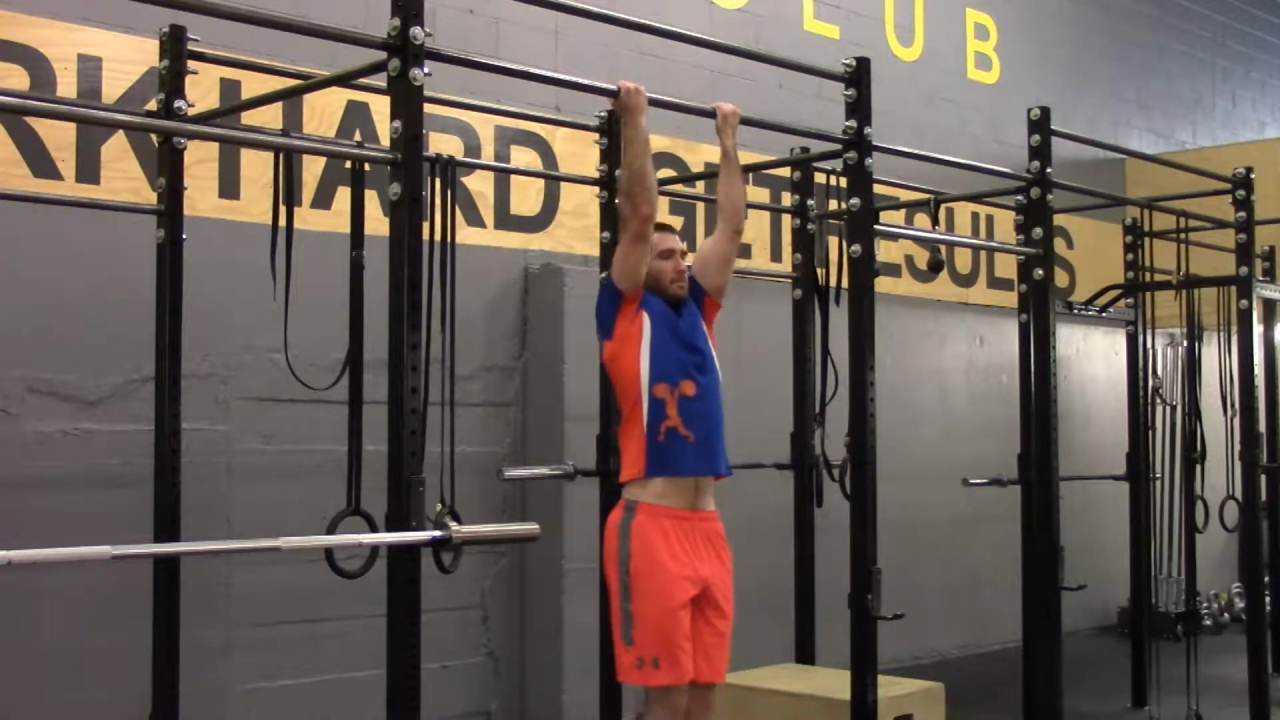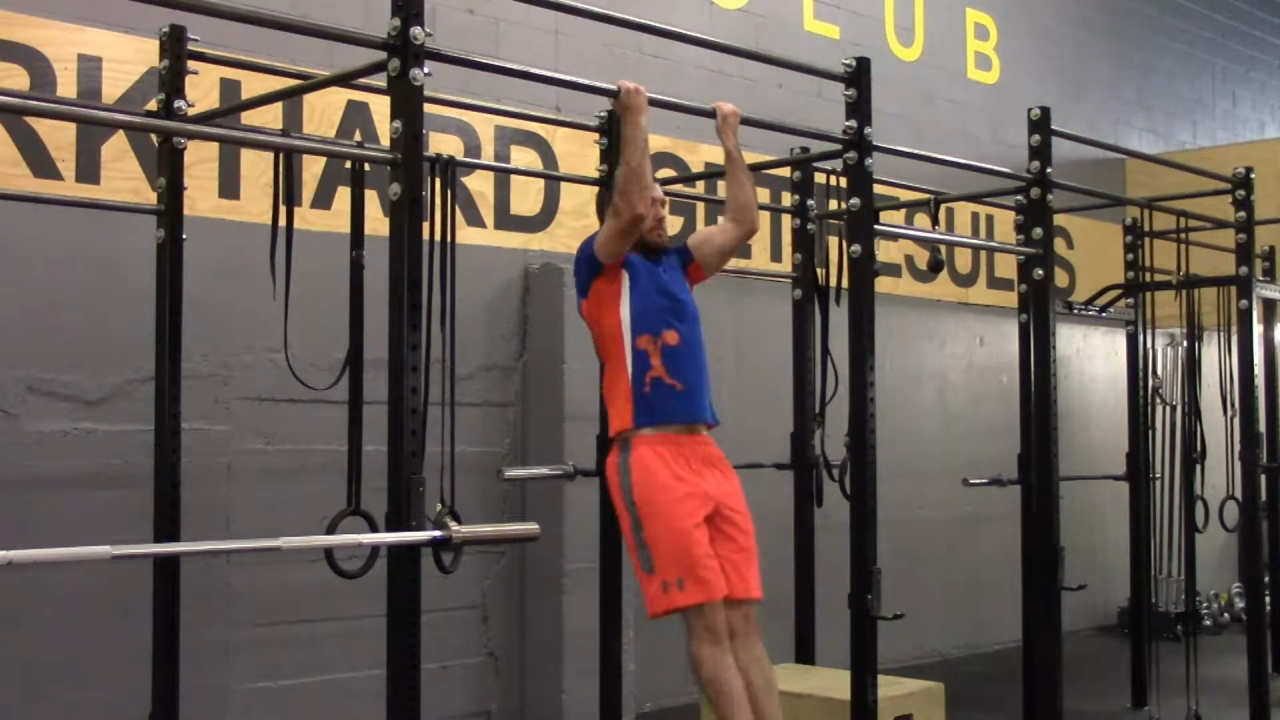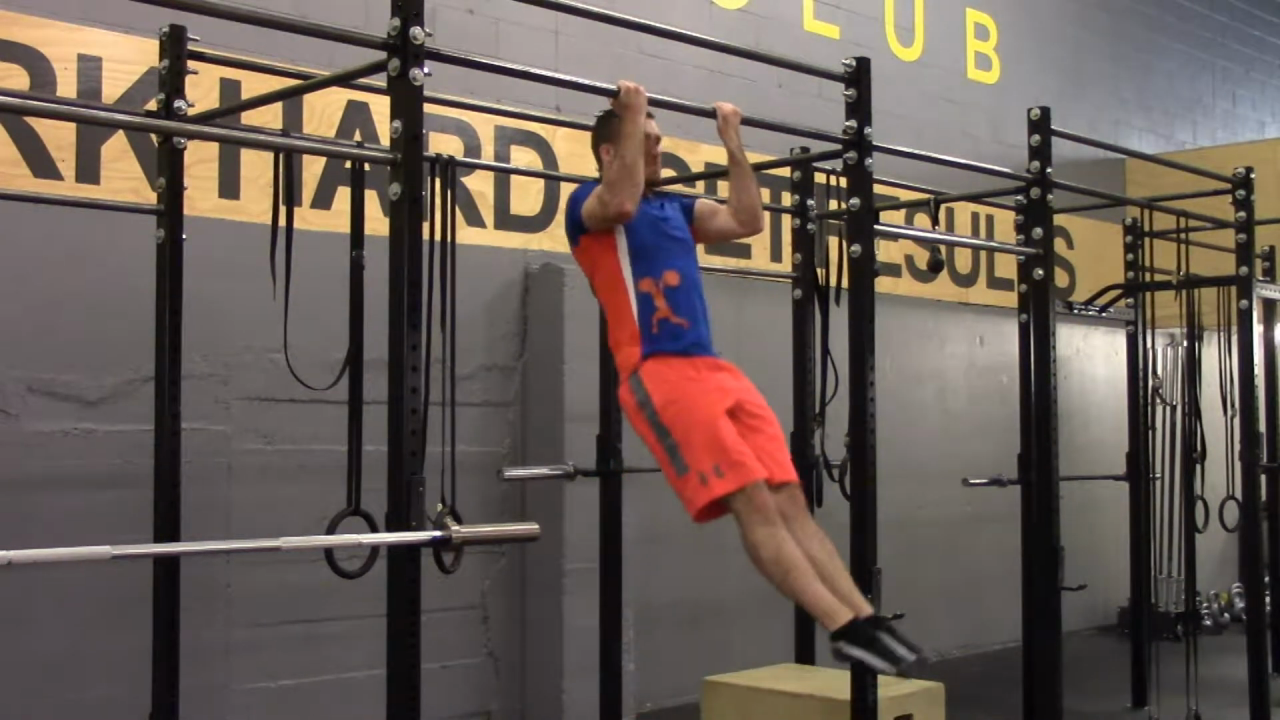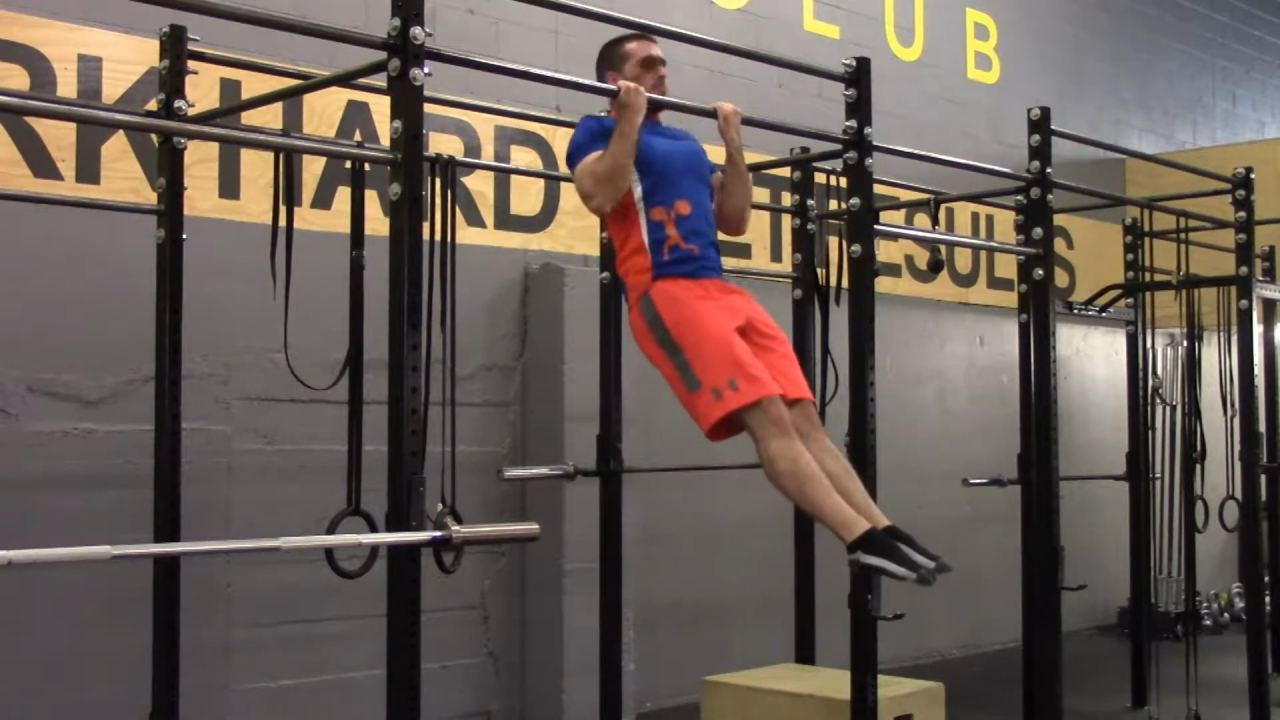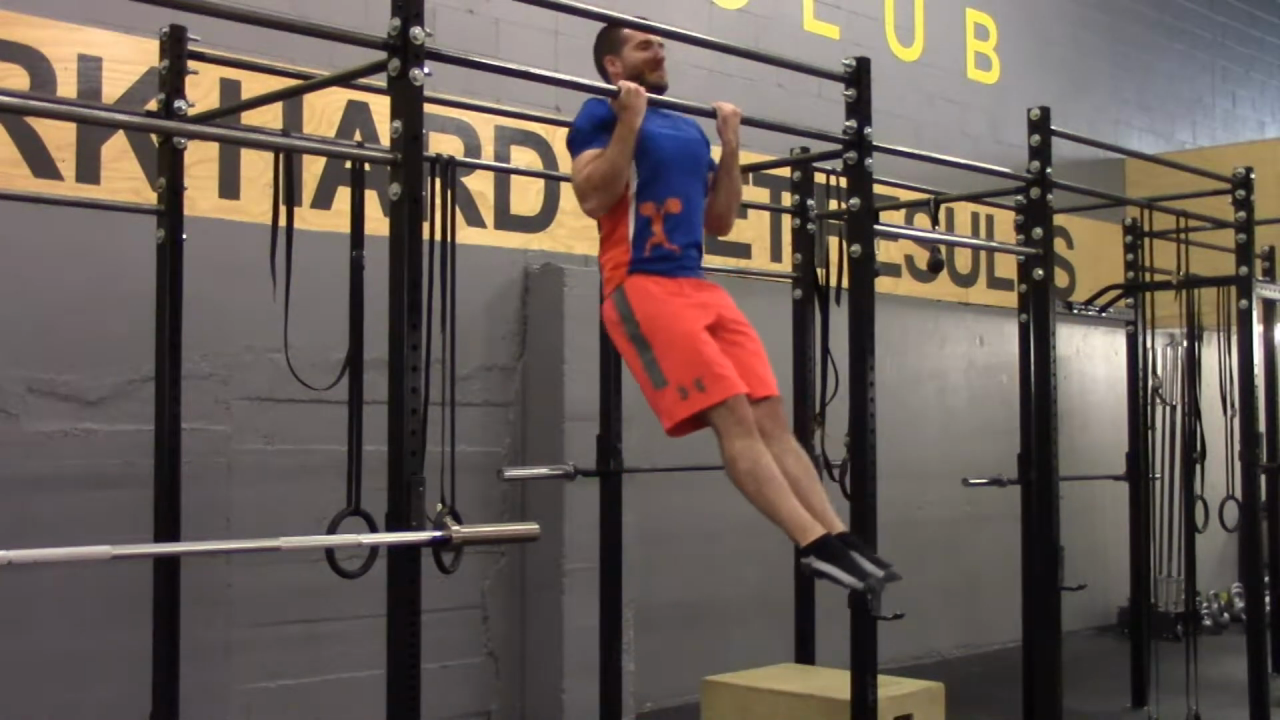
dt=0.4s
person 1, frame 1
left shoulder: (696, 312)
right shoulder: (624, 311)
left elbow: (731, 227)
right elbow: (637, 216)
left wrist: (728, 140)
right wrist: (634, 122)
left hip: (708, 528)
right hip: (650, 528)
person 1, frame 2
left shoulder: (678, 264)
right shoulder: (602, 267)
left elbow: (743, 224)
right elbow: (629, 212)
left wrist: (728, 140)
right wrist: (633, 122)
left hip: (708, 456)
right hip: (649, 458)
left knee: (743, 618)
right knee: (708, 618)
person 1, frame 3
left shoulder: (673, 206)
right shoulder: (588, 202)
left elbow: (747, 220)
right elbow: (623, 202)
left wrist: (731, 143)
right wrist: (630, 120)
left hip: (717, 369)
right hip: (658, 375)
left knee: (791, 503)
right knee: (755, 501)
left ankle: (865, 618)
right ankle: (844, 627)
person 1, frame 4
left shoulder: (685, 139)
right shoulder: (600, 130)
left elbow: (735, 222)
right elbow: (600, 196)
left wrist: (733, 146)
right wrist: (630, 124)
left hip: (726, 292)
right hip: (665, 294)
left knee: (803, 418)
right knee: (769, 418)
left ankle: (884, 531)
right ankle: (863, 539)
person 1, frame 5
left shoulder: (688, 129)
right shoulder: (600, 114)
left elbow: (721, 221)
right elbow: (596, 200)
left wrist: (731, 144)
right wrist: (628, 118)
left hip: (700, 288)
right hip: (641, 288)
left knee: (770, 418)
right knee: (733, 417)
left ankle: (839, 537)
right ankle: (815, 544)
